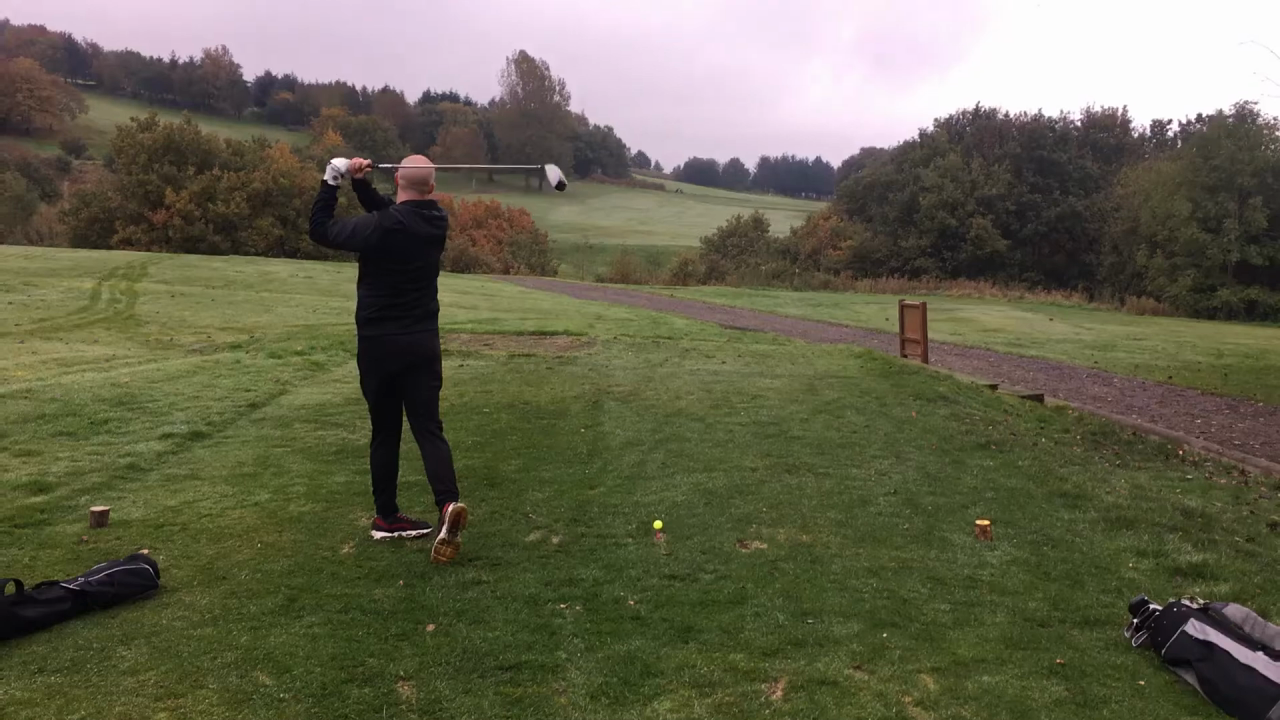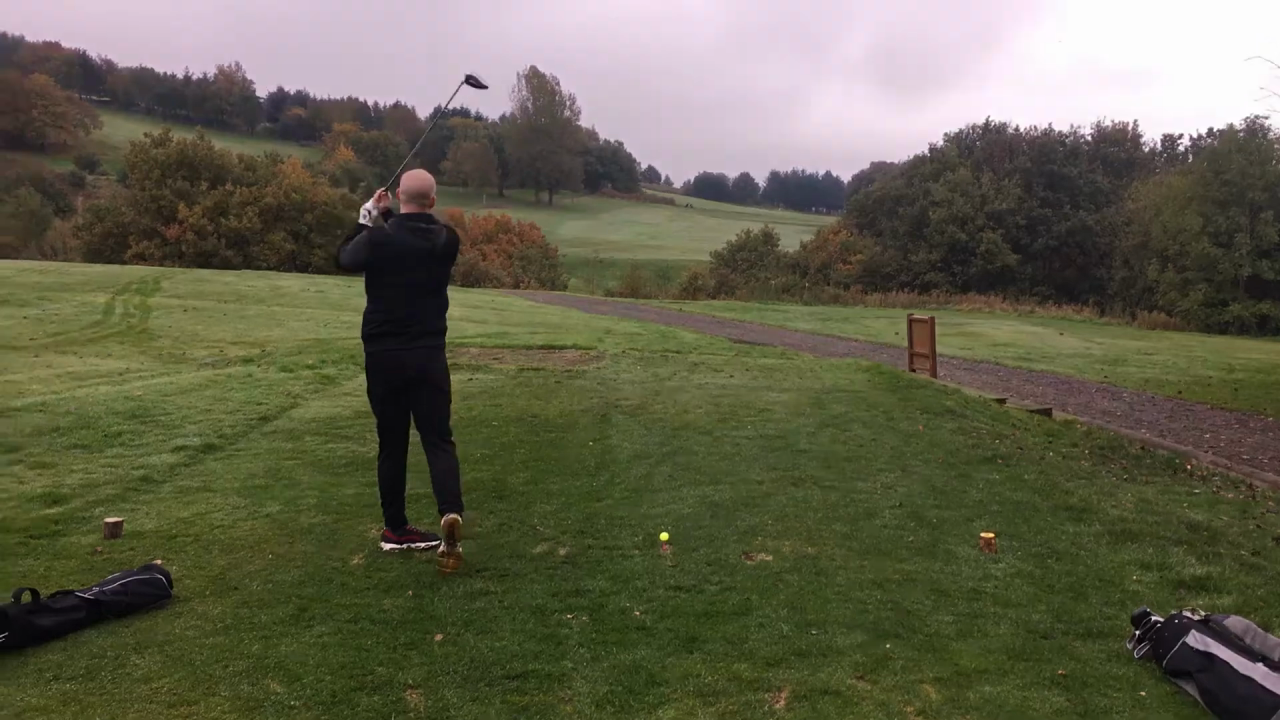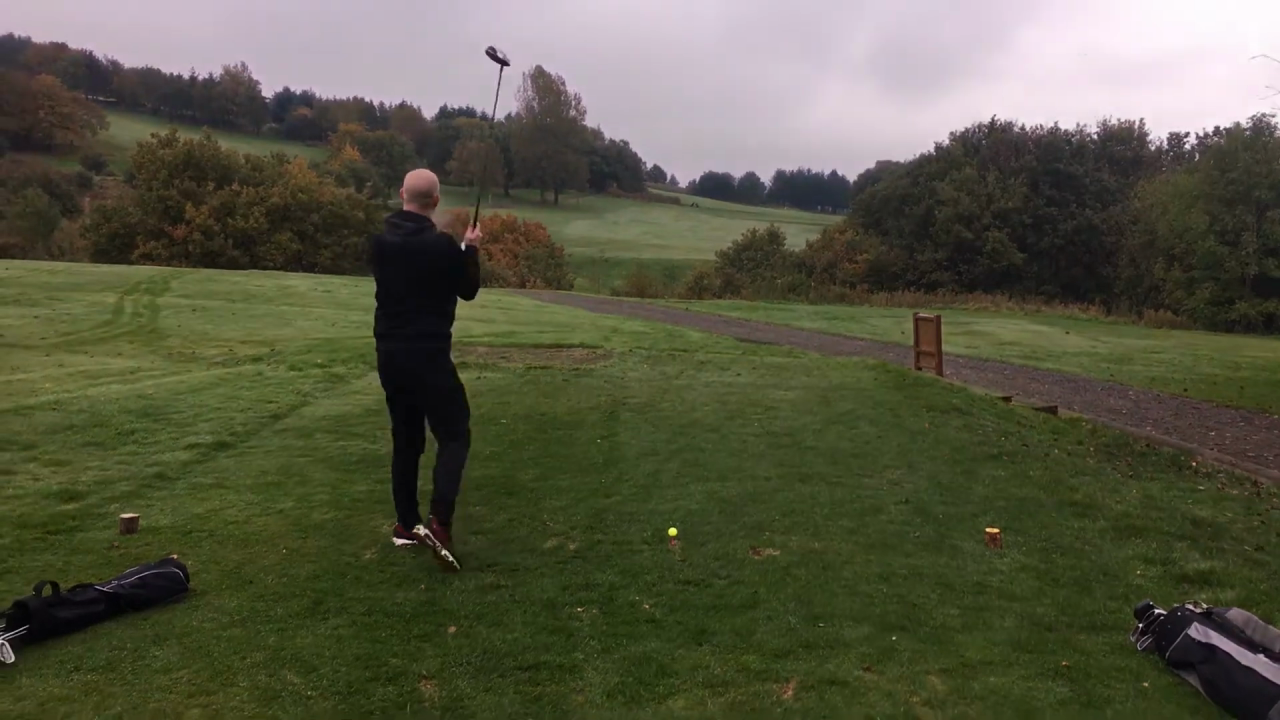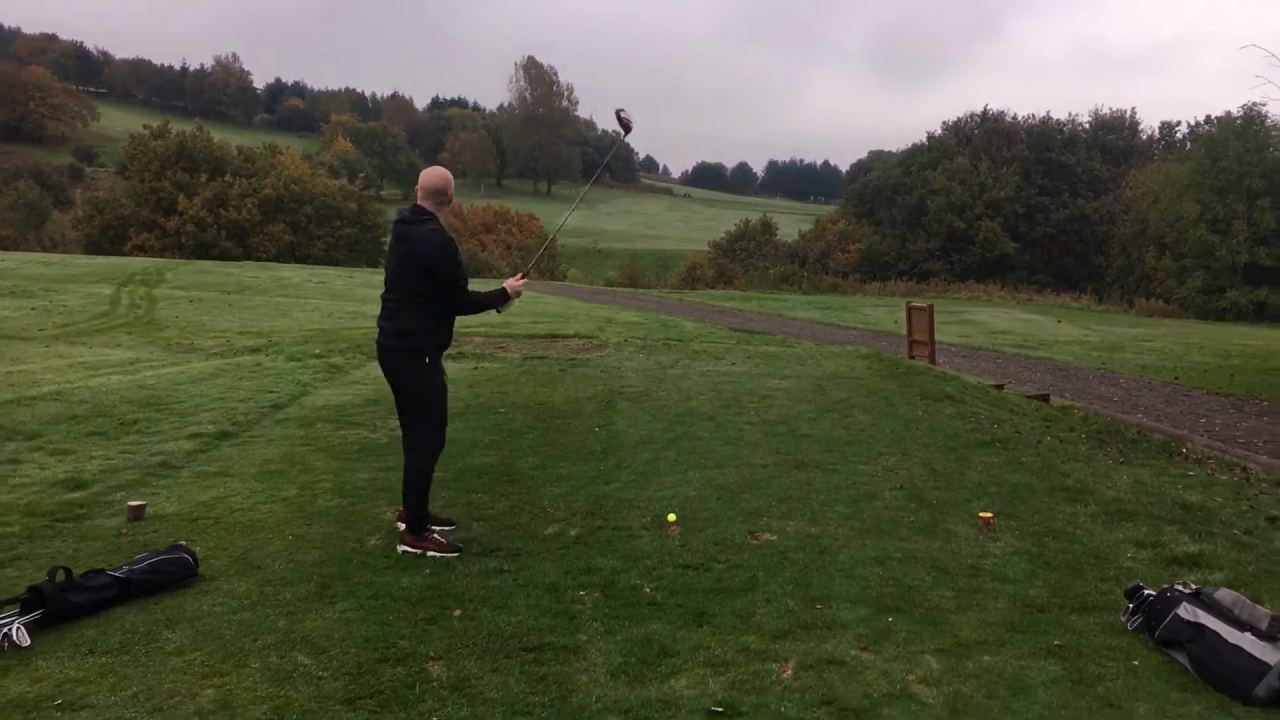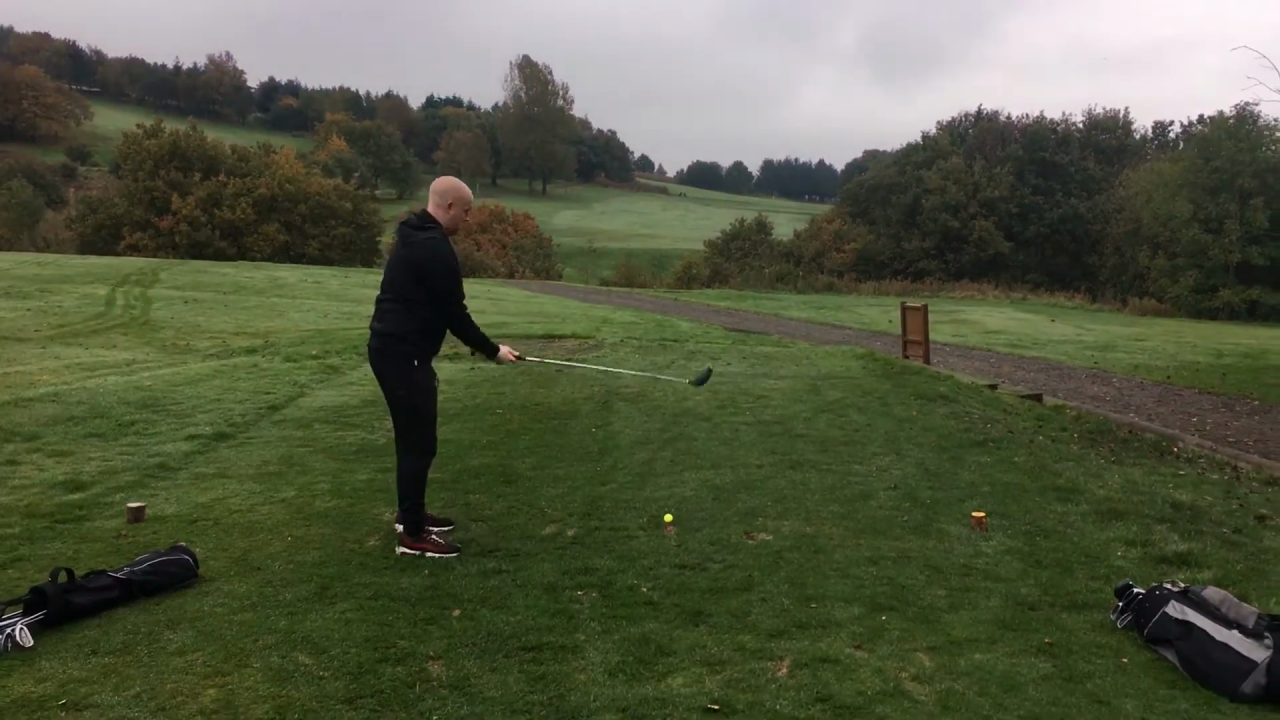
dt=0.3s
person 1, frame 1
left shoulder: (380, 228)
right shoulder: (436, 223)
left elbow: (320, 230)
left wrist: (333, 177)
right wrist: (359, 181)
left hip: (379, 343)
right hip: (422, 341)
left knee: (384, 430)
right knee: (428, 427)
left ankle: (386, 516)
right ankle: (448, 502)
person 1, frame 2
left shoulder: (378, 240)
right shoulder: (446, 239)
left elbow: (343, 260)
left wrist: (368, 216)
right wrist: (385, 219)
left hip: (382, 356)
right hip: (426, 356)
left knee: (391, 444)
right knee: (438, 440)
left ankle: (395, 528)
right ankle: (451, 513)
person 1, frame 3
left shoulder: (380, 242)
right shoulder: (442, 244)
right elbow: (468, 290)
right wrist: (470, 250)
left hip: (390, 355)
right hip: (428, 355)
left knee: (406, 441)
right knee: (453, 435)
left ankle: (407, 523)
right ankle: (438, 520)
person 1, frame 4
left shoulder: (406, 232)
right shoulder: (436, 242)
right elbow: (459, 302)
left wrist: (492, 295)
right wrist: (504, 294)
left hip: (397, 344)
right hip: (416, 351)
left knee: (418, 432)
right knee: (426, 438)
left ankle: (413, 511)
right ankle: (414, 533)
person 1, frame 5
left shoulder: (414, 238)
right shoulder: (435, 249)
right elbow: (454, 315)
left wrist: (484, 345)
right wrist: (492, 350)
left hip: (391, 346)
right hip: (403, 353)
left knee: (413, 435)
right knee: (419, 440)
left ankle: (410, 513)
right ankle: (413, 534)
